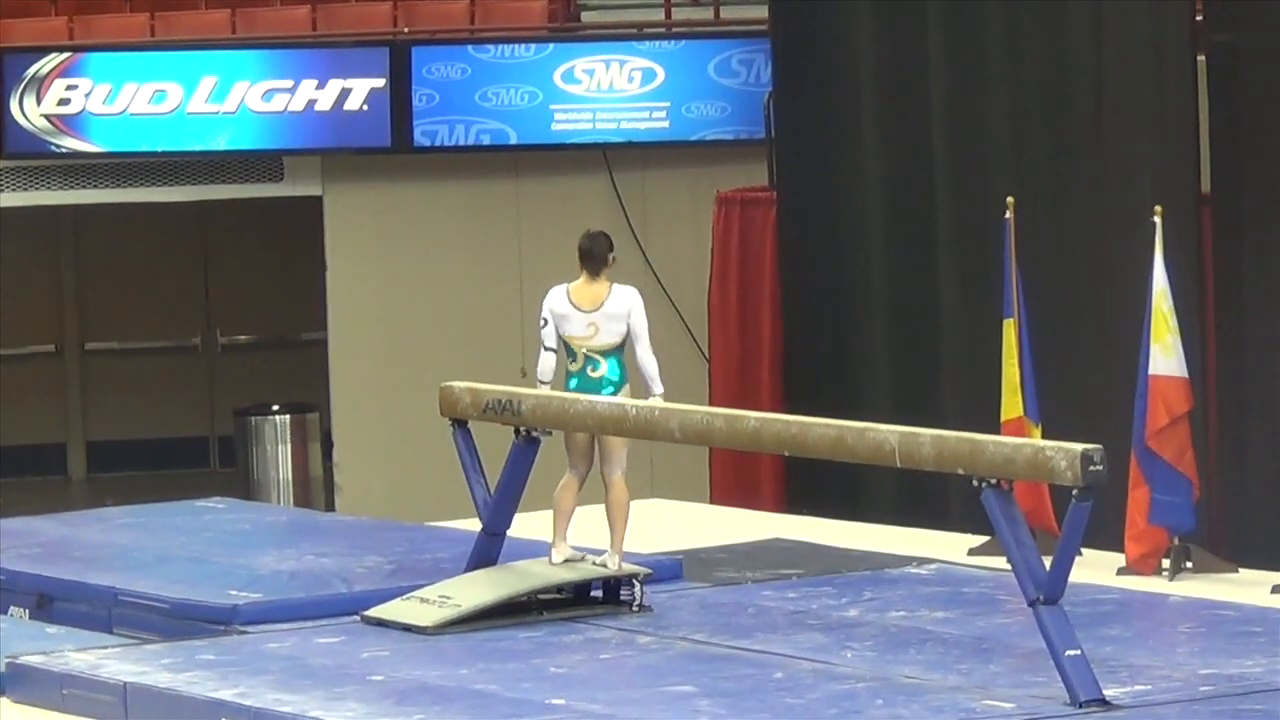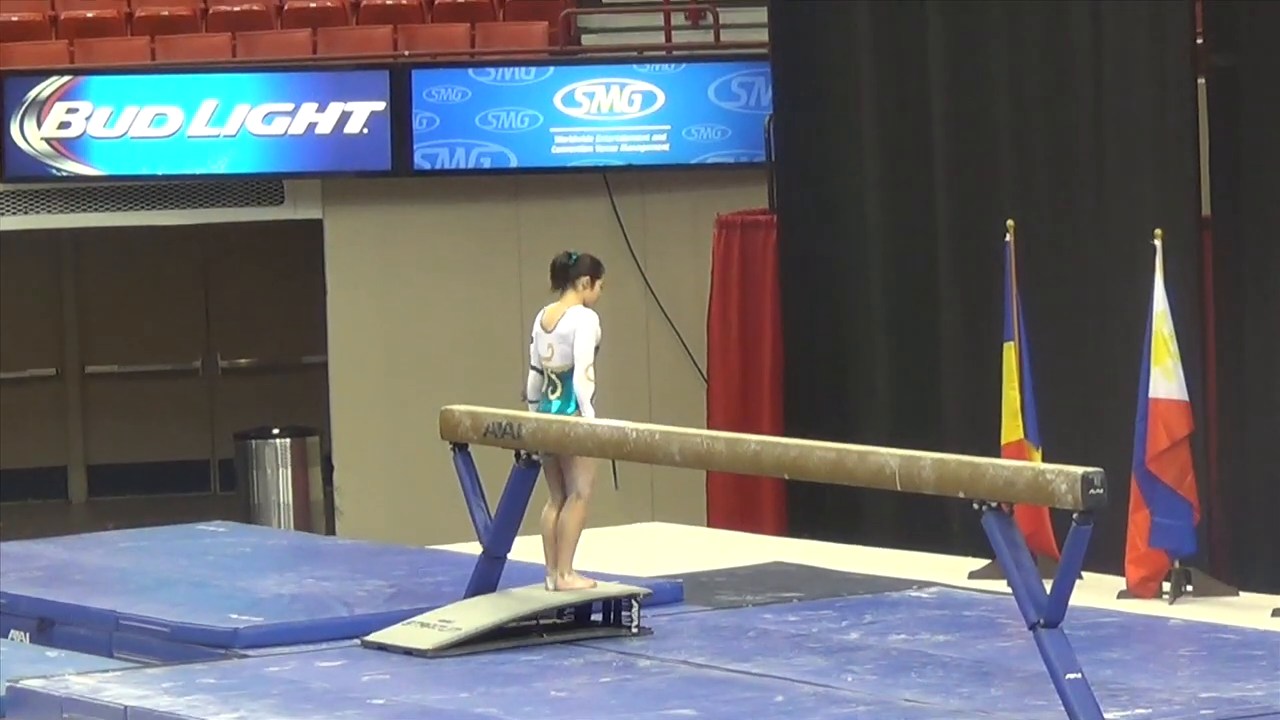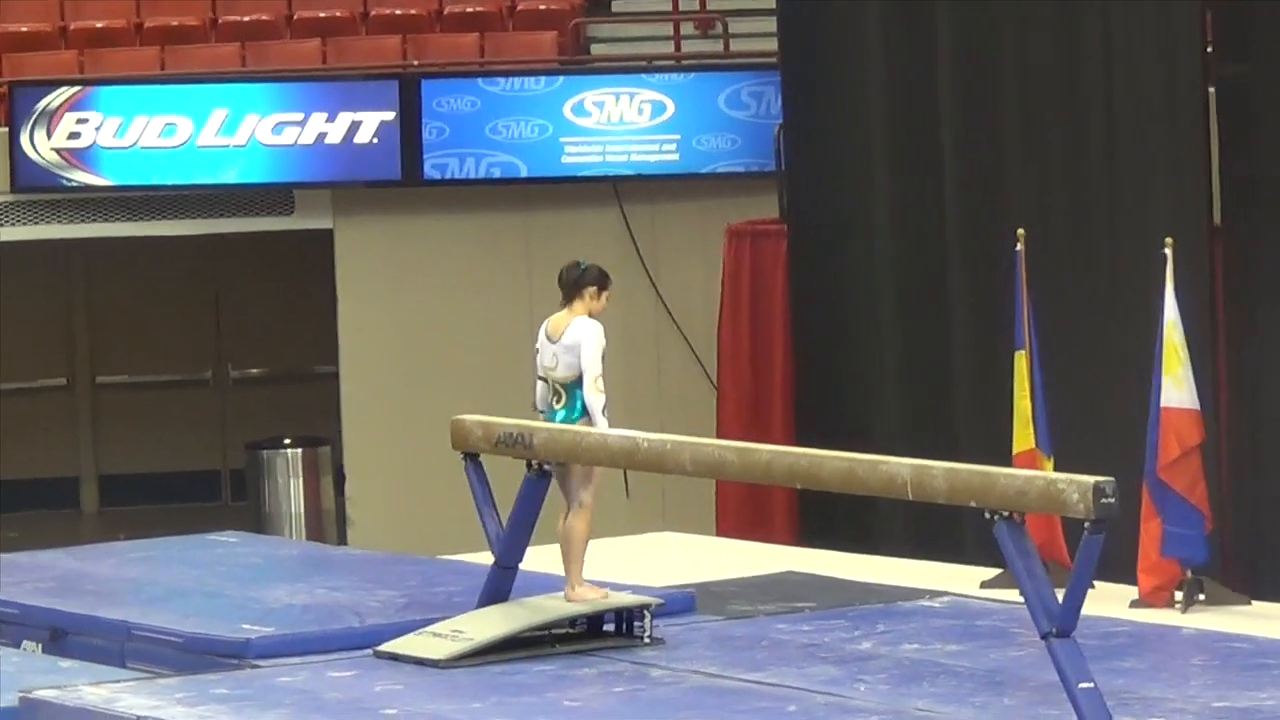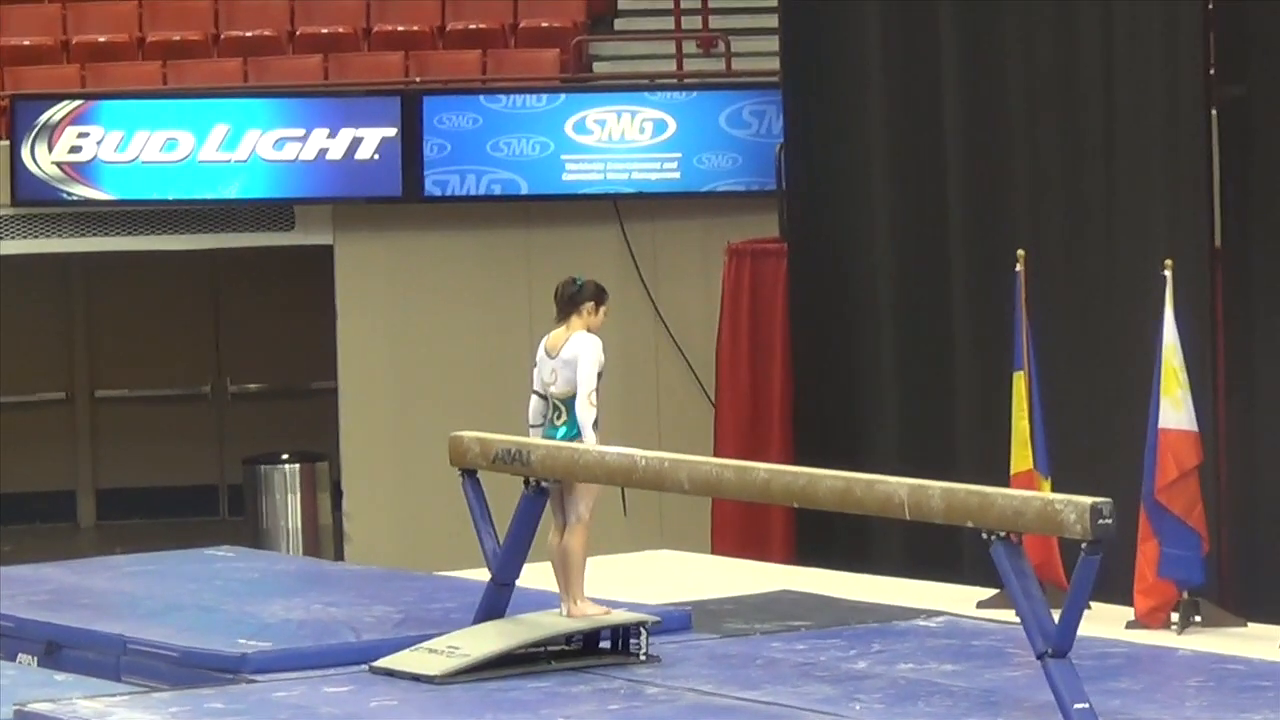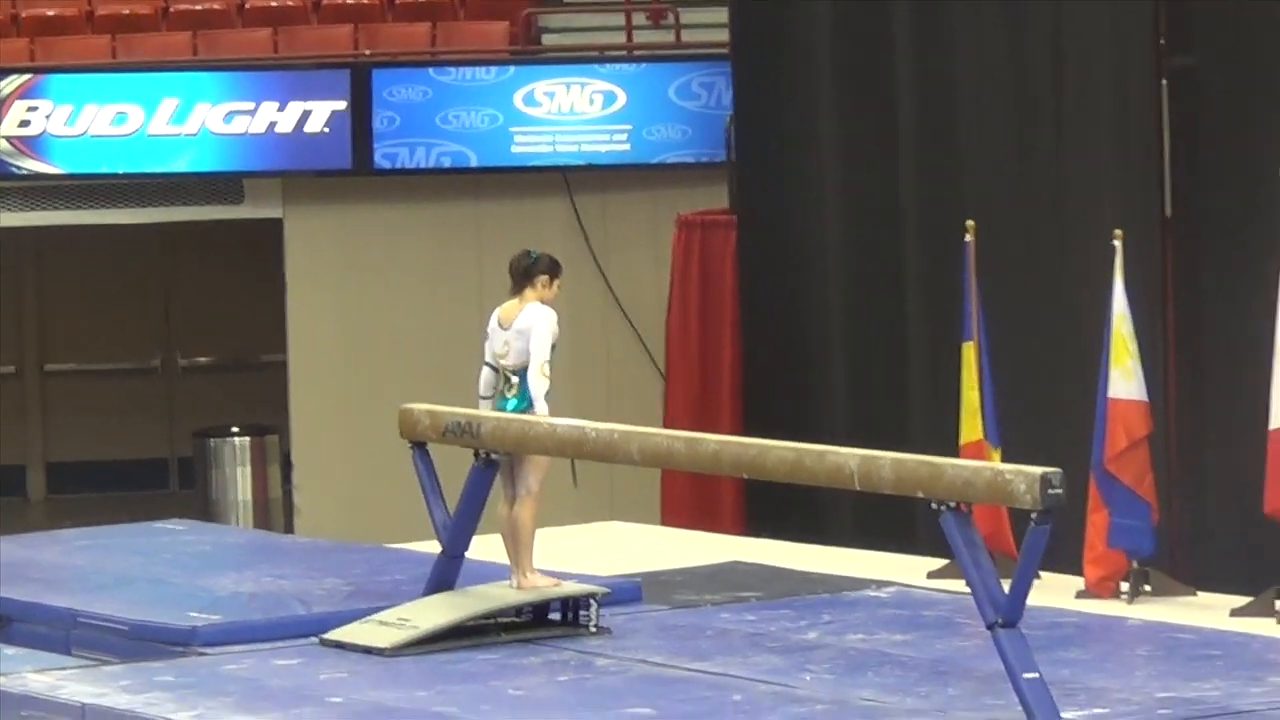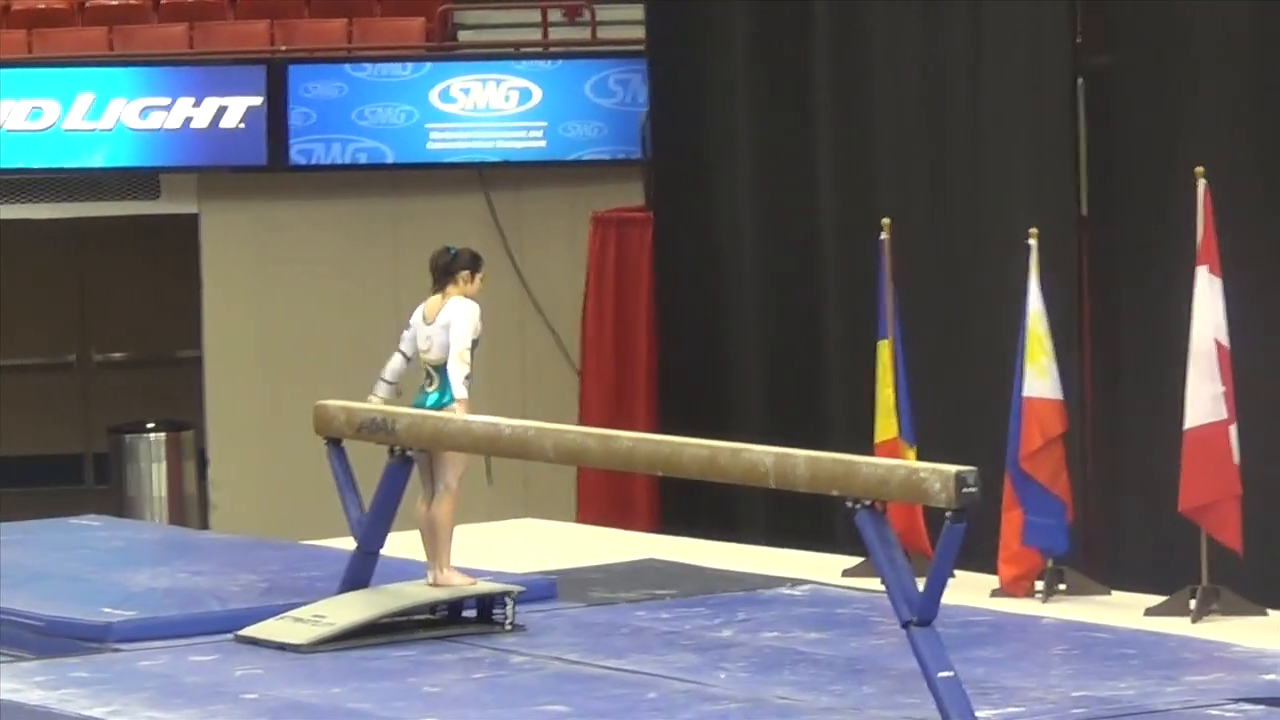
dt=0.4s
person 1, frame 1
left shoulder: (556, 297)
right shoulder: (627, 296)
left elbow: (548, 352)
right elbow: (643, 348)
right wrist: (656, 392)
left hip: (577, 390)
right hip: (614, 389)
left knee: (576, 472)
right knee: (615, 474)
left ankle: (559, 545)
right ankle: (615, 553)
person 1, frame 2
left shoulder: (542, 316)
right shoulder: (585, 318)
right elbow: (583, 374)
left wrist: (533, 415)
right wrist: (590, 420)
left hip: (547, 411)
right hip: (572, 413)
left knee: (556, 497)
right knee: (579, 494)
left ankle: (552, 573)
right ankle: (565, 573)
person 1, frame 3
left shoulder: (547, 327)
right shoulder: (589, 329)
left elbow: (541, 383)
right elbow: (592, 384)
right wrist: (602, 429)
left hip: (554, 420)
right hip: (577, 421)
left knee: (573, 504)
right knee: (583, 504)
left ankle: (573, 580)
right ankle: (576, 585)
person 1, frame 4
left shoulder: (546, 343)
right shoulder: (588, 343)
left elbow: (537, 398)
right elbow: (586, 398)
left wrist: (536, 439)
right wrist: (591, 443)
left hip: (552, 434)
right hip: (575, 437)
left knee: (560, 522)
right knee: (578, 521)
left ankle: (567, 598)
right ankle: (577, 601)
person 1, frame 5
left shoulder: (498, 315)
right shoulder: (543, 315)
left elbow: (488, 369)
right elbow: (539, 368)
left wrist: (485, 412)
right wrist: (541, 414)
left hip: (503, 406)
right hip: (527, 408)
left knee: (510, 494)
right knee: (527, 493)
left ankle: (517, 569)
right ankle: (526, 573)
person 1, frame 6
left shoulder: (422, 310)
right shoulder: (466, 308)
left elbow: (401, 356)
right elbow: (459, 355)
left wrist: (381, 392)
right wrist: (460, 397)
left hip: (424, 401)
right hip: (447, 403)
left knee: (429, 490)
right knee: (447, 489)
left ankle: (435, 566)
right ankle: (443, 569)
